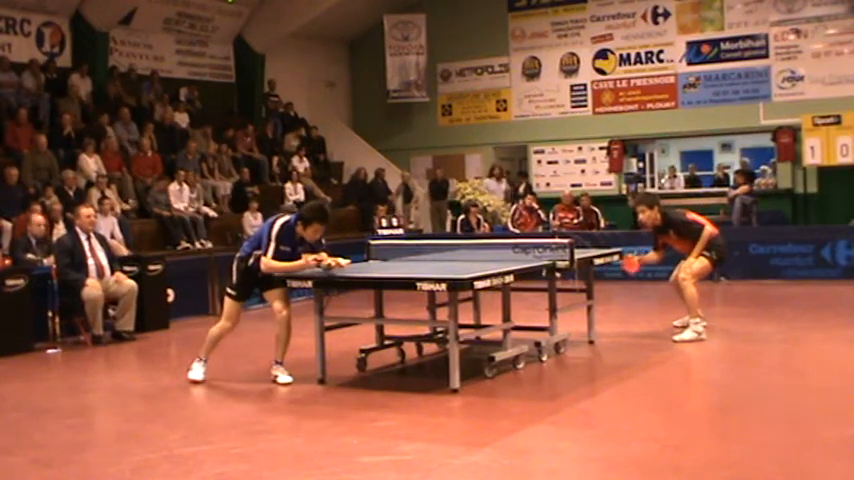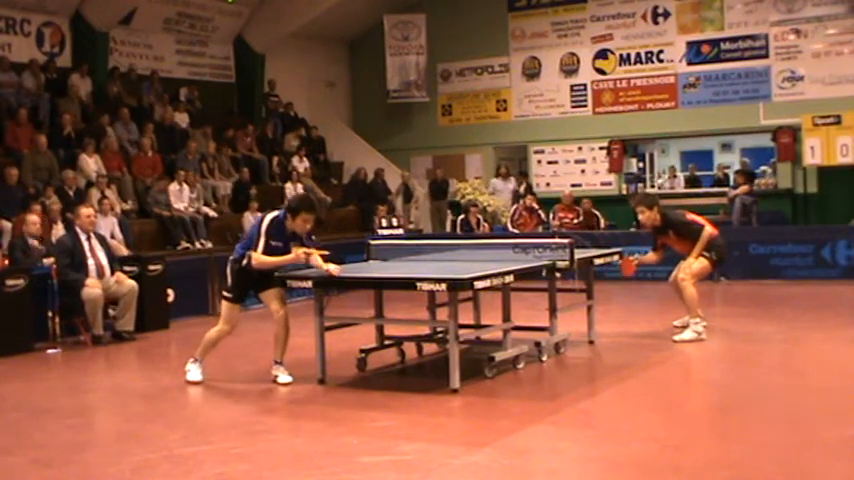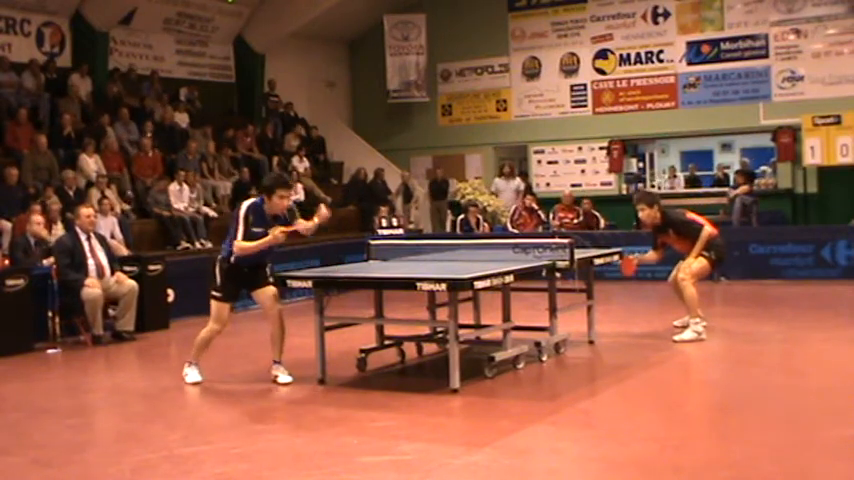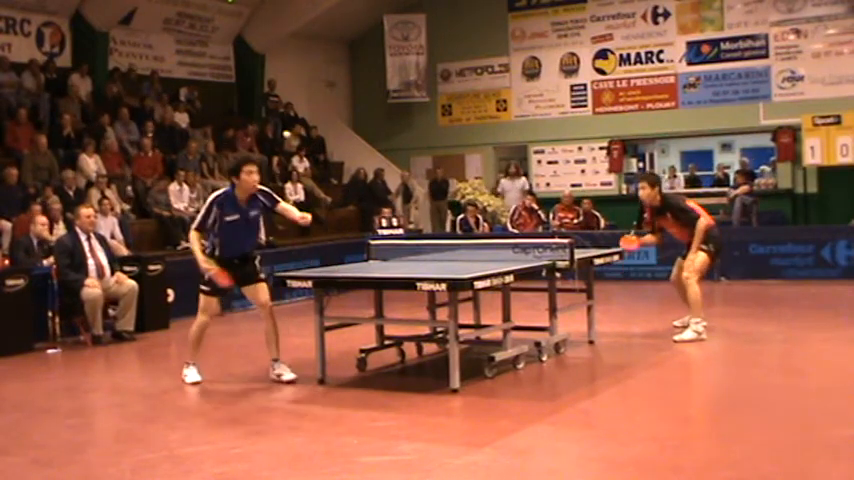
dt=0.3s
person 1, frame 1
left shoulder: (313, 231)
right shoulder: (279, 226)
left elbow: (320, 255)
right elbow: (266, 265)
left wrist: (332, 261)
right wrist: (301, 264)
left hip: (274, 271)
right hip: (248, 266)
left knee: (283, 313)
right knee: (228, 323)
left ankle: (278, 367)
right ankle: (200, 361)
person 1, frame 2
left shoulder: (302, 227)
right shoulder: (269, 222)
left elbow: (310, 254)
right elbow: (257, 261)
left wrist: (324, 266)
right wrist: (291, 258)
left hip: (267, 271)
right hip: (242, 267)
left knee: (281, 313)
right knee: (226, 327)
left ankle: (278, 366)
right ankle: (195, 362)
person 1, frame 3
left shoulder: (283, 209)
right shoulder: (248, 209)
left elbow: (303, 227)
right elbow: (238, 248)
left wrist: (316, 220)
right wrist: (268, 240)
left hip: (258, 267)
right hip: (231, 267)
left knee: (276, 312)
right knee: (217, 325)
left ankle: (277, 366)
right ankle: (191, 364)
person 1, frame 4
left shoulder: (260, 194)
right shoulder: (218, 200)
left elbow: (284, 207)
right elbow: (195, 232)
left wrist: (300, 216)
right wrist: (200, 257)
left hip: (247, 260)
right hip: (218, 261)
left knee: (267, 308)
right knee: (205, 316)
left ankle: (276, 364)
right ankle: (190, 365)
person 2, frame 1
left shoulder: (675, 219)
right shoulder: (657, 227)
left elbow: (707, 230)
right elbow: (658, 254)
left wrist: (692, 257)
right wrist: (640, 259)
left hip: (712, 247)
right hip: (697, 250)
left knee: (685, 277)
right knee: (676, 280)
left ankle: (697, 328)
right ankle: (696, 316)
person 2, frame 2
left shoulder: (674, 220)
right shoulder: (657, 228)
left elbow: (707, 230)
right elbow: (657, 255)
left wrist: (692, 257)
right wrist: (639, 260)
left hip: (712, 247)
right hip: (696, 250)
left knee: (685, 277)
right knee: (675, 280)
left ankle: (697, 327)
right ankle: (696, 316)
person 2, frame 3
left shoulder: (675, 219)
right shoulder: (657, 227)
left elbow: (706, 231)
right elbow: (657, 254)
left wrist: (691, 257)
right wrist: (640, 259)
left hip: (711, 247)
right hip: (696, 250)
left knee: (684, 278)
right knee: (674, 281)
left ankle: (697, 328)
right ankle: (696, 316)
person 2, frame 4
left shoulder: (673, 203)
right shoulder: (654, 210)
left elbow: (702, 221)
right elbow: (655, 237)
left wrist: (692, 253)
right wrist: (638, 241)
left hip: (708, 238)
right hip: (694, 242)
left knee: (689, 276)
right knee: (676, 279)
left ankle: (697, 327)
right ankle: (696, 316)
person 3, frame 1
left shoulder: (100, 238)
right shoulder: (65, 242)
left elbow: (112, 260)
right elbow: (64, 271)
left wrist: (117, 271)
right wrist: (85, 280)
left hip: (108, 281)
right hip: (84, 284)
left knee: (130, 286)
right knee: (95, 294)
left ankle: (122, 329)
right ankle: (97, 334)
person 3, frame 2
left shoulder: (100, 238)
right shoulder: (65, 242)
left elbow: (112, 260)
right elbow: (63, 271)
left wrist: (117, 271)
right wrist: (85, 280)
left hip: (108, 280)
right hip: (85, 284)
left knee: (131, 286)
right knee: (95, 294)
left ankle: (122, 329)
right ankle: (97, 334)
person 3, frame 3
left shoulder: (100, 238)
right shoulder: (65, 242)
left elbow: (112, 260)
right elbow: (63, 271)
left wrist: (117, 272)
right wrist: (84, 279)
left hip: (108, 281)
right hip: (84, 284)
left knee: (131, 286)
right knee: (95, 294)
left ankle: (122, 329)
right ankle: (97, 334)
person 3, frame 4
left shoulder: (100, 238)
right shoulder: (65, 242)
left elbow: (112, 260)
right elbow: (63, 272)
left wrist: (117, 272)
right wrist: (84, 280)
left hip: (108, 281)
right hip: (85, 284)
left knee: (131, 286)
right knee: (95, 294)
left ankle: (122, 329)
right ankle: (97, 334)
